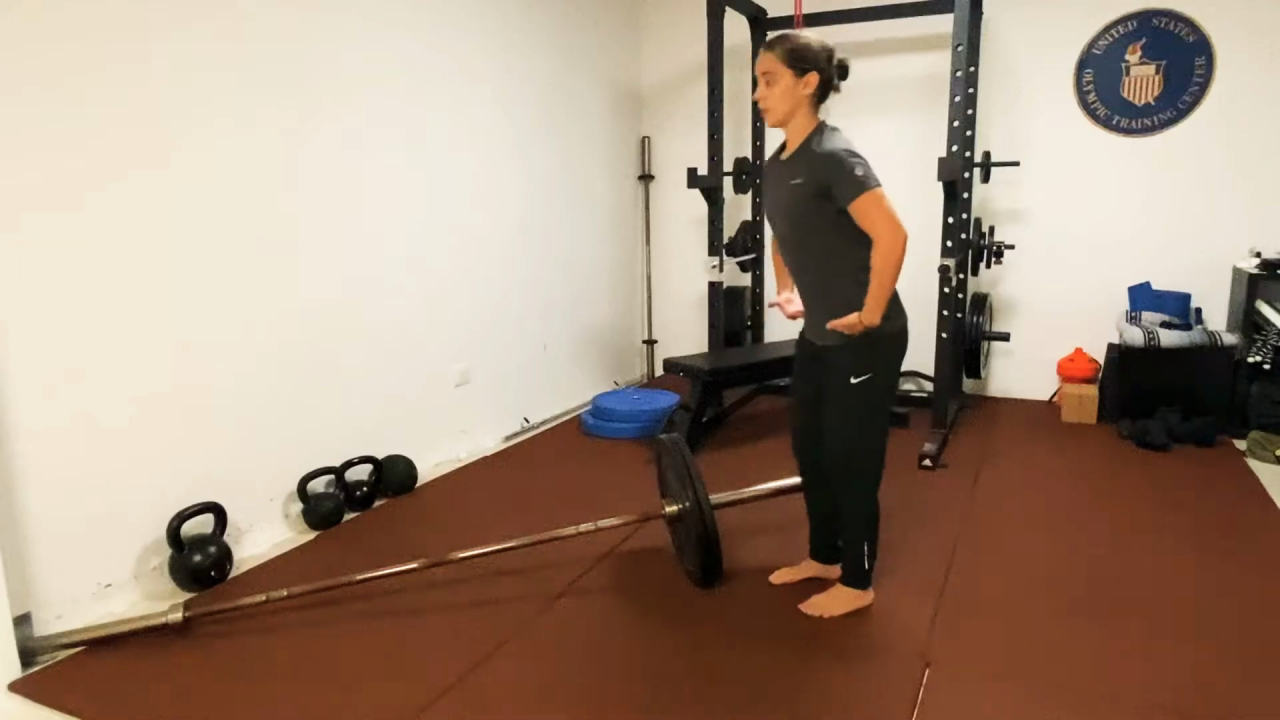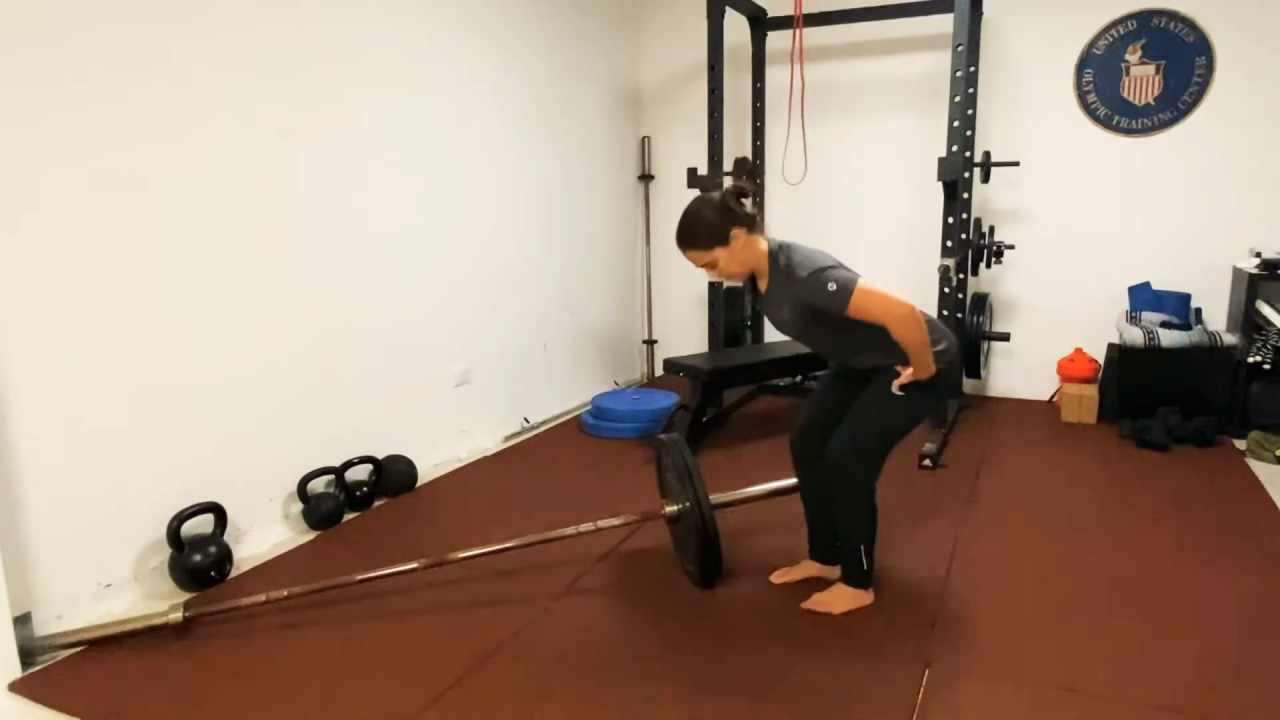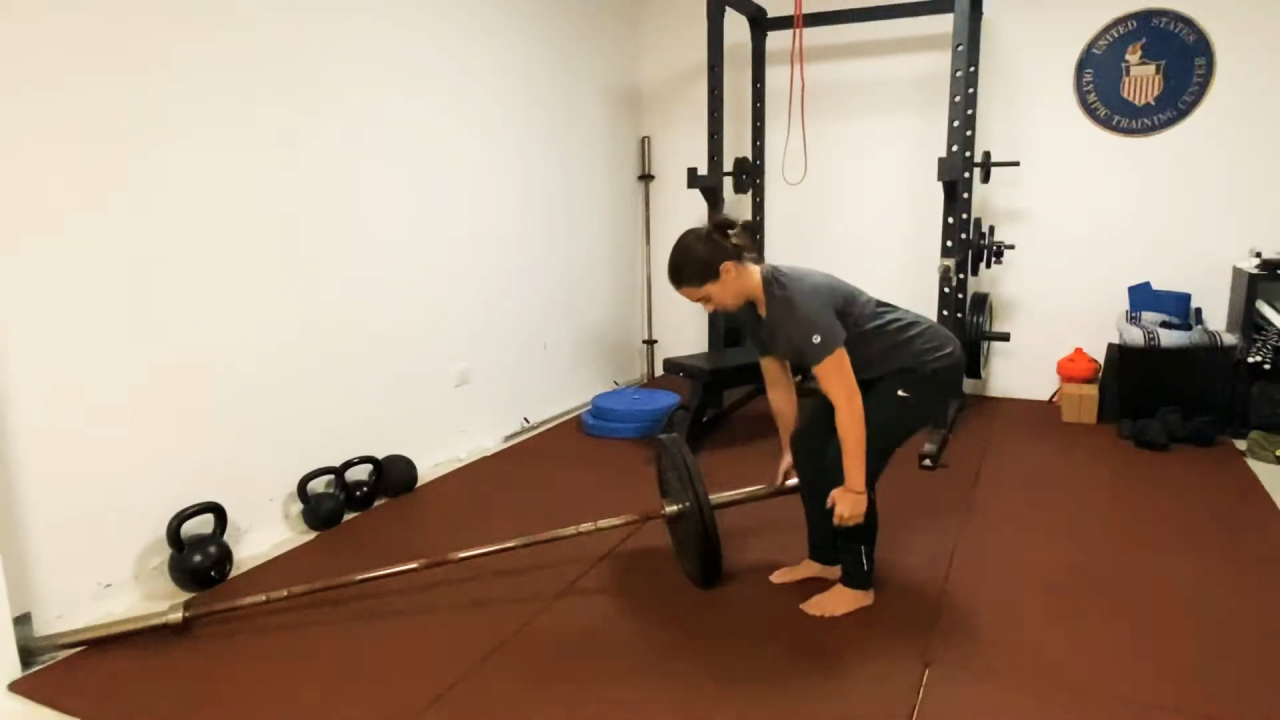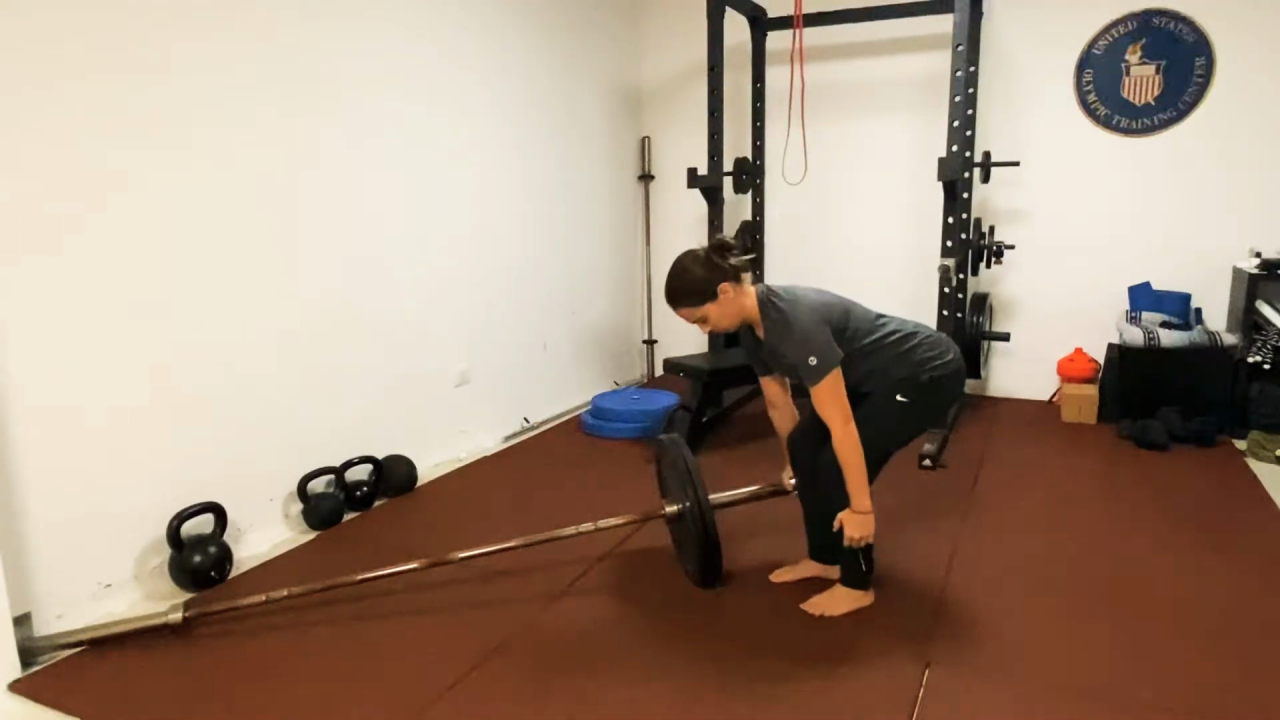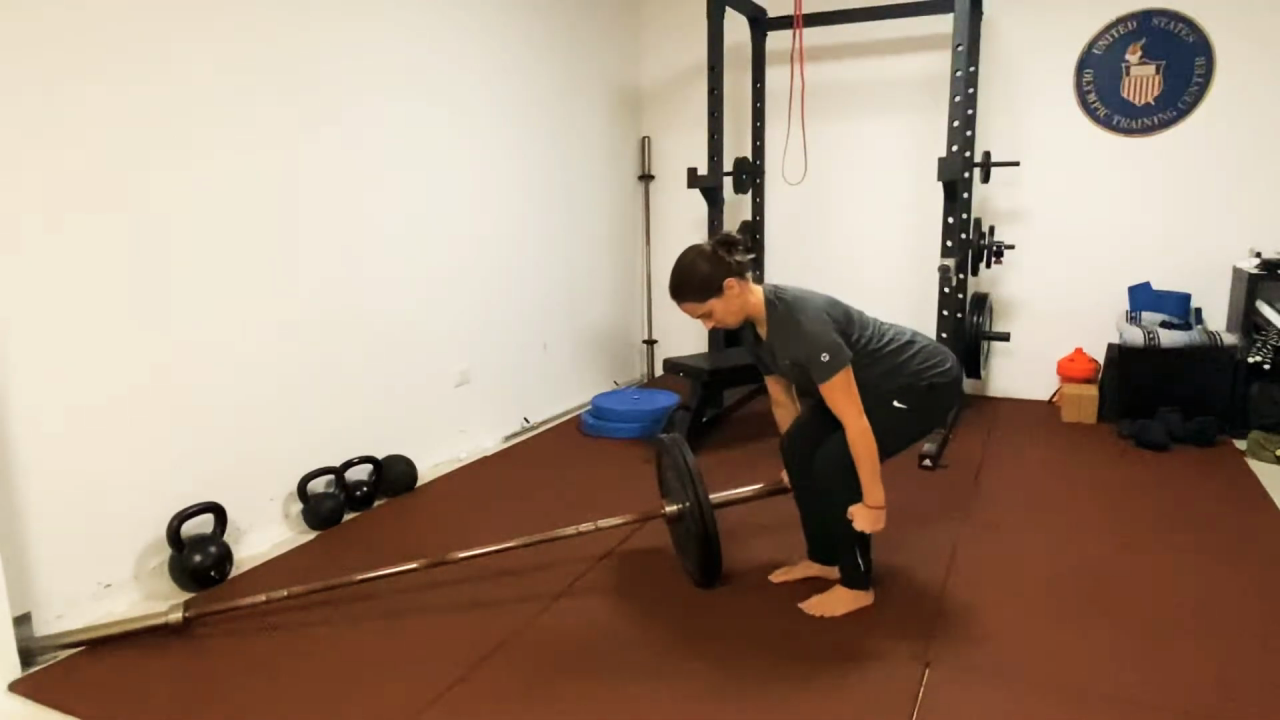
dt=0.7s
person 1, frame 1
left shoulder: (834, 157)
right shoulder: (775, 165)
left elbow: (891, 237)
left wrist: (871, 315)
right wrist: (786, 289)
left hip: (863, 340)
right hip: (818, 336)
left knee: (851, 456)
right knee: (810, 450)
left ankle: (857, 582)
right ankle: (823, 557)
person 1, frame 2
left shoulder: (803, 274)
right shoulder: (759, 276)
left elbow: (903, 314)
left wrist: (922, 370)
left hip: (918, 359)
right hip: (862, 360)
left knee: (847, 458)
right knee: (807, 445)
left ankle: (857, 584)
right ankle: (824, 558)
person 1, frame 3
left shoulder: (798, 302)
right shoulder: (752, 307)
left elbow: (847, 402)
right elbow: (778, 383)
left wrist: (856, 487)
right wrist: (787, 450)
left hip: (927, 365)
right hip: (873, 367)
left knee: (842, 461)
right knee: (808, 446)
left ankle: (857, 585)
right ankle: (824, 559)
person 1, frame 4
left shoulder: (795, 323)
right shoulder: (752, 326)
left elbow: (842, 426)
right elbow: (777, 401)
left wrist: (860, 508)
right wrist: (793, 461)
left hip: (930, 373)
right hip: (876, 375)
left knee: (838, 463)
right knee: (805, 448)
left ankle: (857, 586)
right ankle: (824, 558)
person 1, frame 5
left shoulder: (803, 322)
right shoulder: (757, 327)
left elbow: (854, 421)
right elbow: (783, 400)
left wrist: (873, 501)
right wrist: (793, 460)
left hip: (927, 382)
right hip: (876, 381)
left knee: (834, 465)
right knee: (798, 450)
left ankle: (857, 585)
right ankle: (823, 558)
